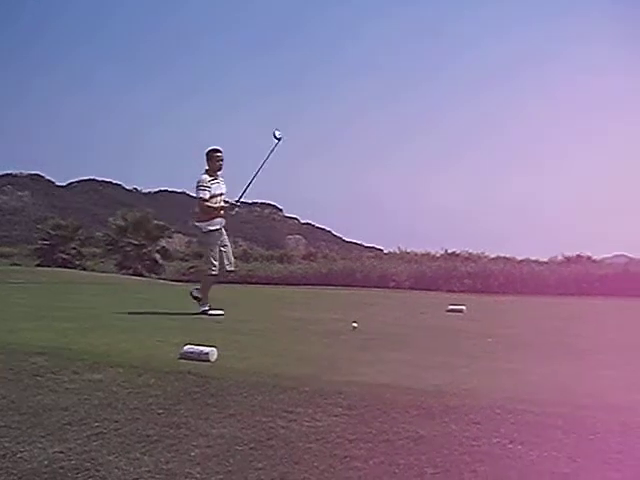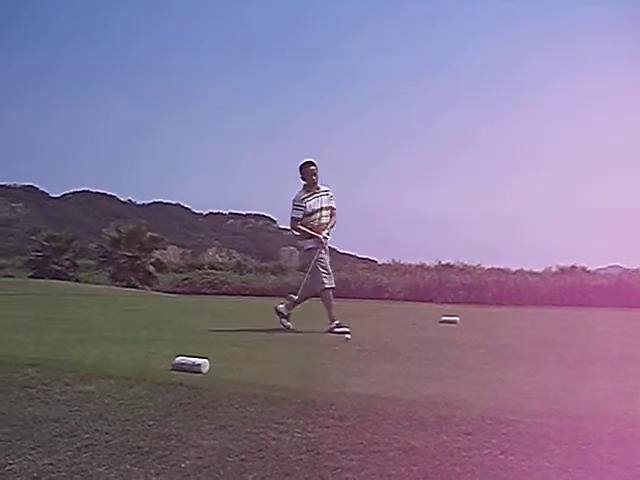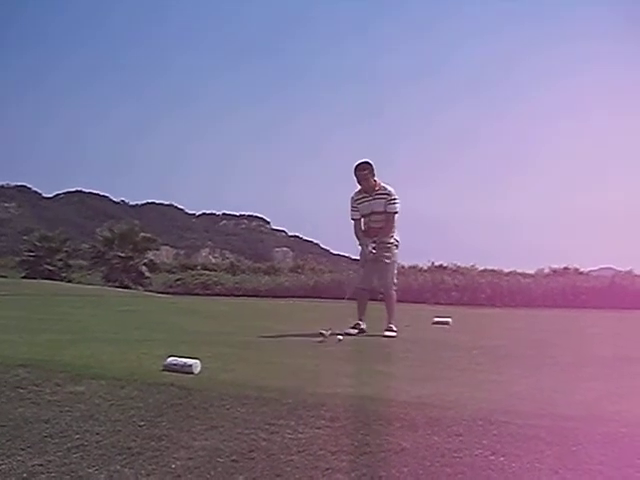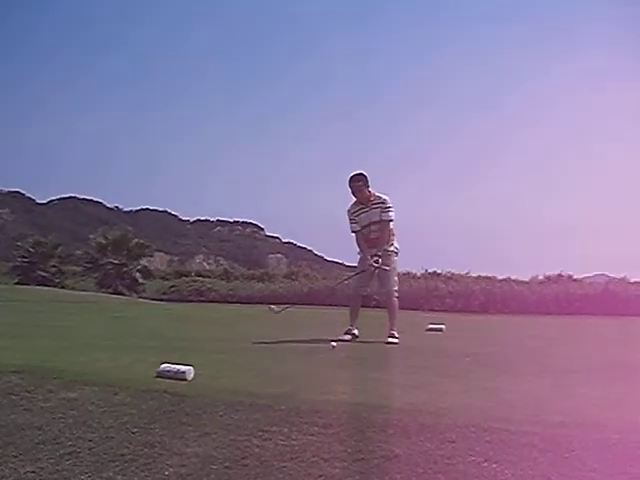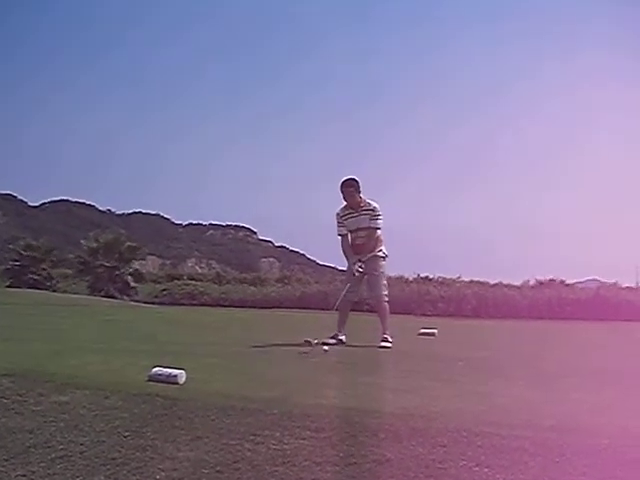
dt=1s
person 1, frame 1
left shoulder: (220, 180)
right shoulder: (204, 180)
right elbow: (202, 205)
left wrist: (228, 206)
right wrist: (224, 207)
left hip: (217, 227)
right hip: (208, 228)
left knee: (228, 264)
right knee: (212, 267)
left ankle: (199, 292)
right ankle: (204, 305)
person 1, frame 2
left shoulder: (327, 191)
right shoulder: (300, 198)
left elbow: (333, 216)
right elbow: (294, 225)
left wrist: (326, 231)
right wrist: (315, 235)
left hip: (323, 243)
right hip: (311, 244)
left knee: (314, 284)
right knee: (325, 282)
left ankle: (285, 308)
right ankle: (333, 322)
person 1, frame 3
left shoulder: (388, 193)
right shoulder: (356, 198)
left elbow: (390, 223)
right elbow: (357, 225)
left wrist: (375, 242)
right wrist: (365, 244)
left hip: (387, 242)
right hip: (367, 243)
left knee: (388, 284)
right knee: (362, 283)
left ankle: (391, 324)
right ankle: (360, 322)
person 1, frame 4
left shoulder: (383, 201)
right shoulder: (352, 210)
left elbow: (385, 230)
right elbow: (359, 236)
left wrist: (379, 253)
right wrist: (368, 256)
left hip: (386, 249)
right hip: (367, 252)
left knee: (389, 291)
right knee: (357, 289)
left ankle: (393, 331)
right ankle: (352, 328)
person 1, frame 5
left shoulder: (373, 208)
right shoulder: (341, 214)
left elbow: (372, 238)
right elbow: (344, 240)
left wrist: (362, 259)
right wrist: (352, 261)
left hip: (374, 255)
right hip: (354, 258)
left knee: (379, 295)
right knee: (347, 295)
left ankle: (386, 335)
right ankle: (339, 333)
